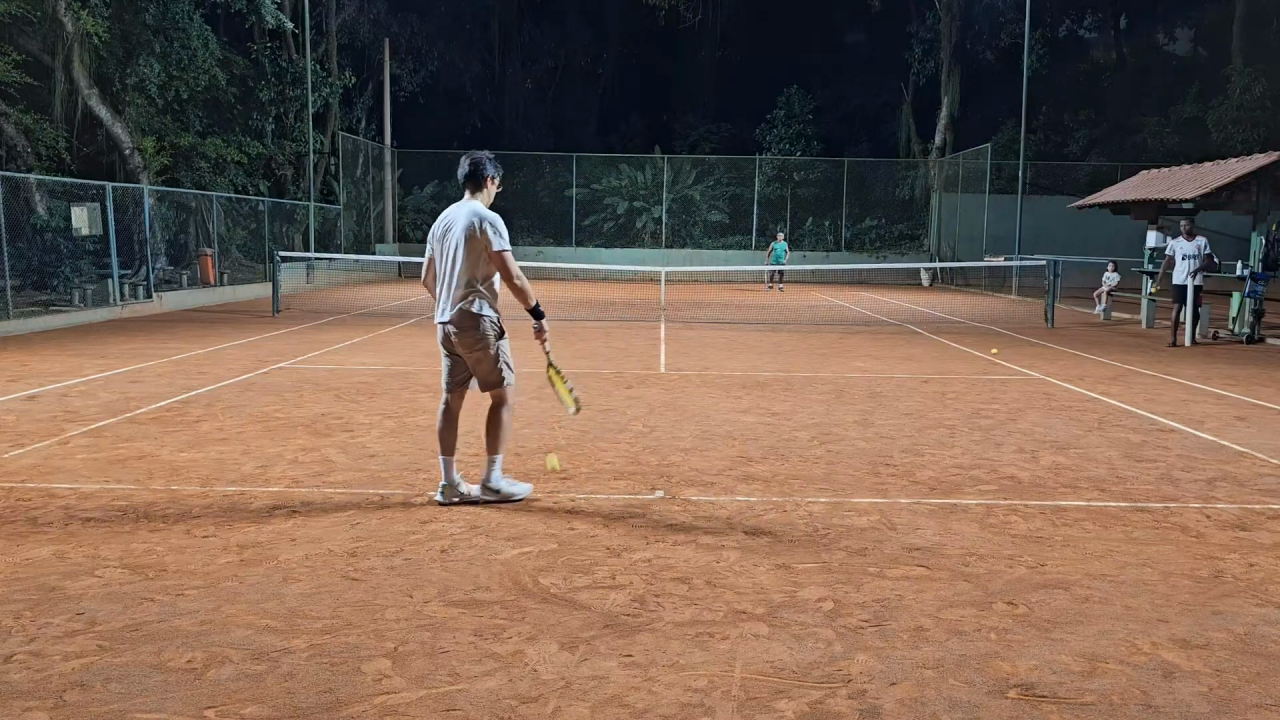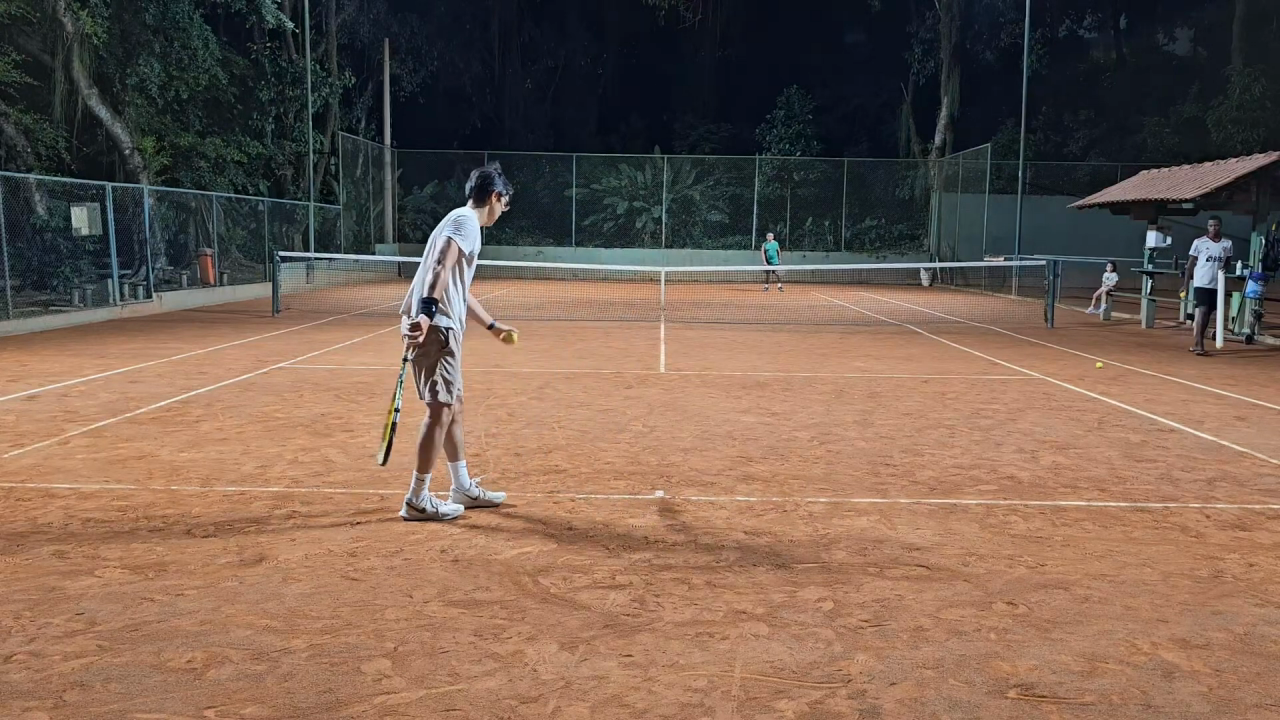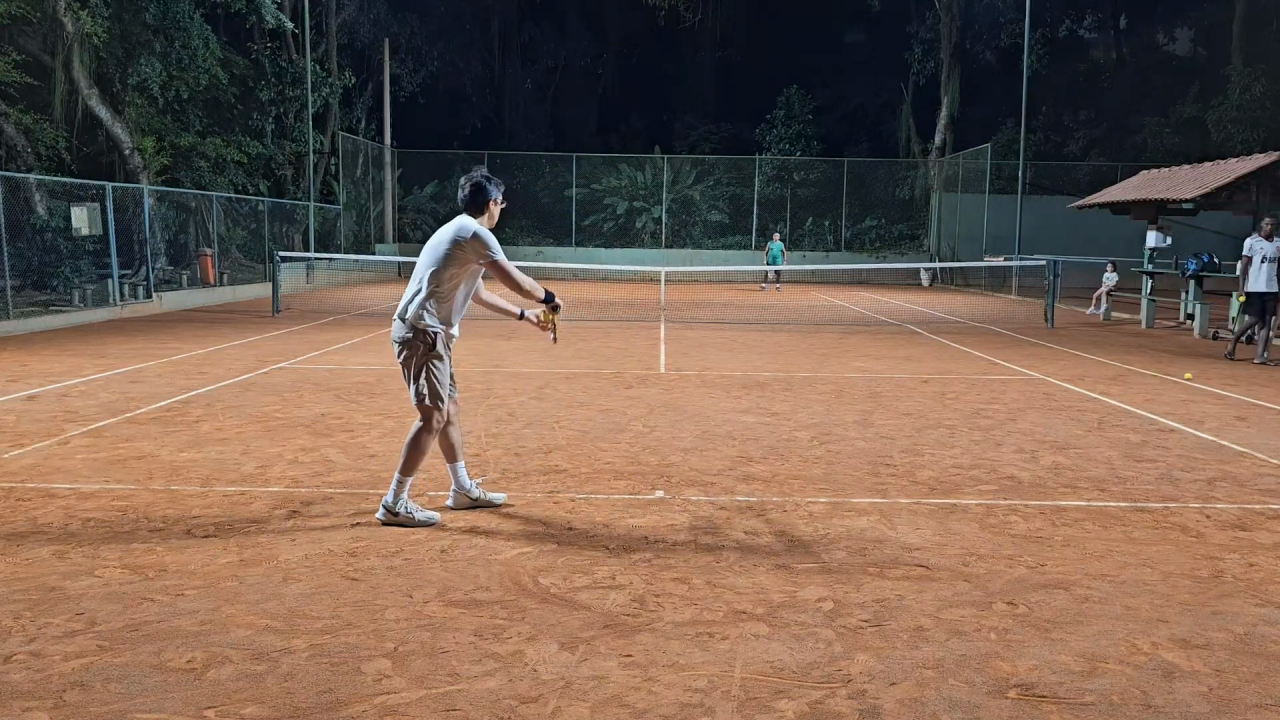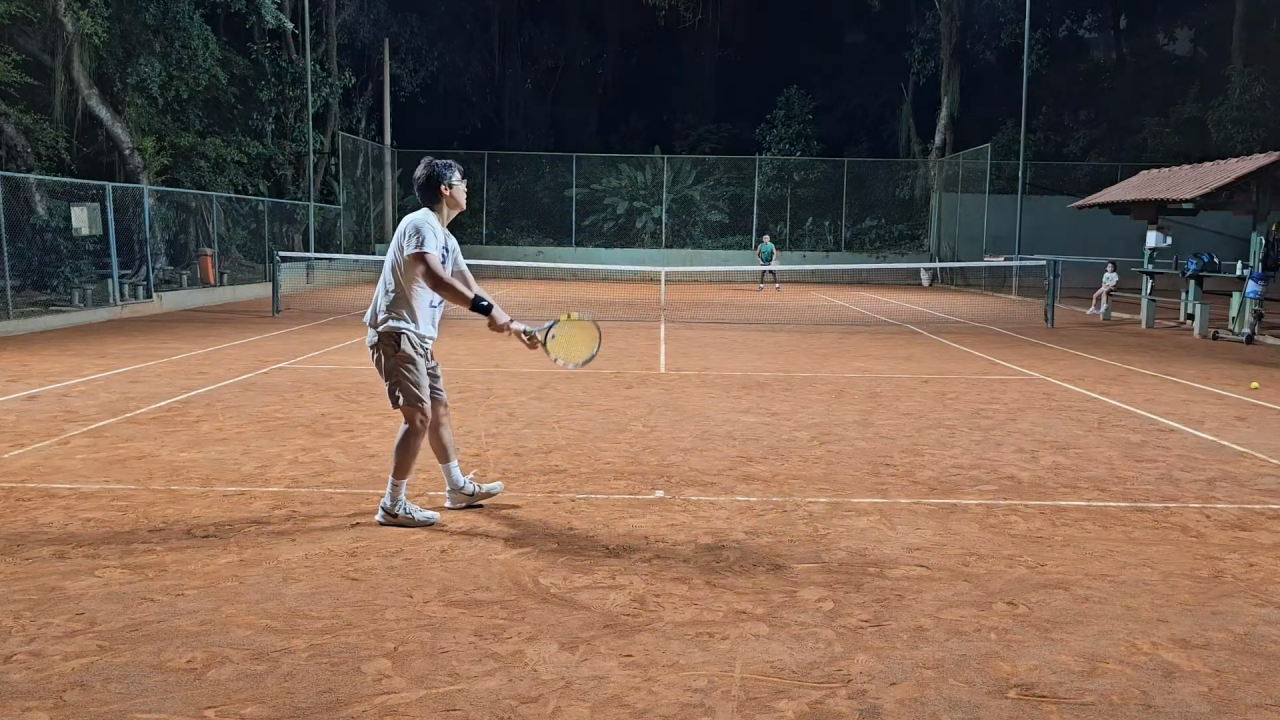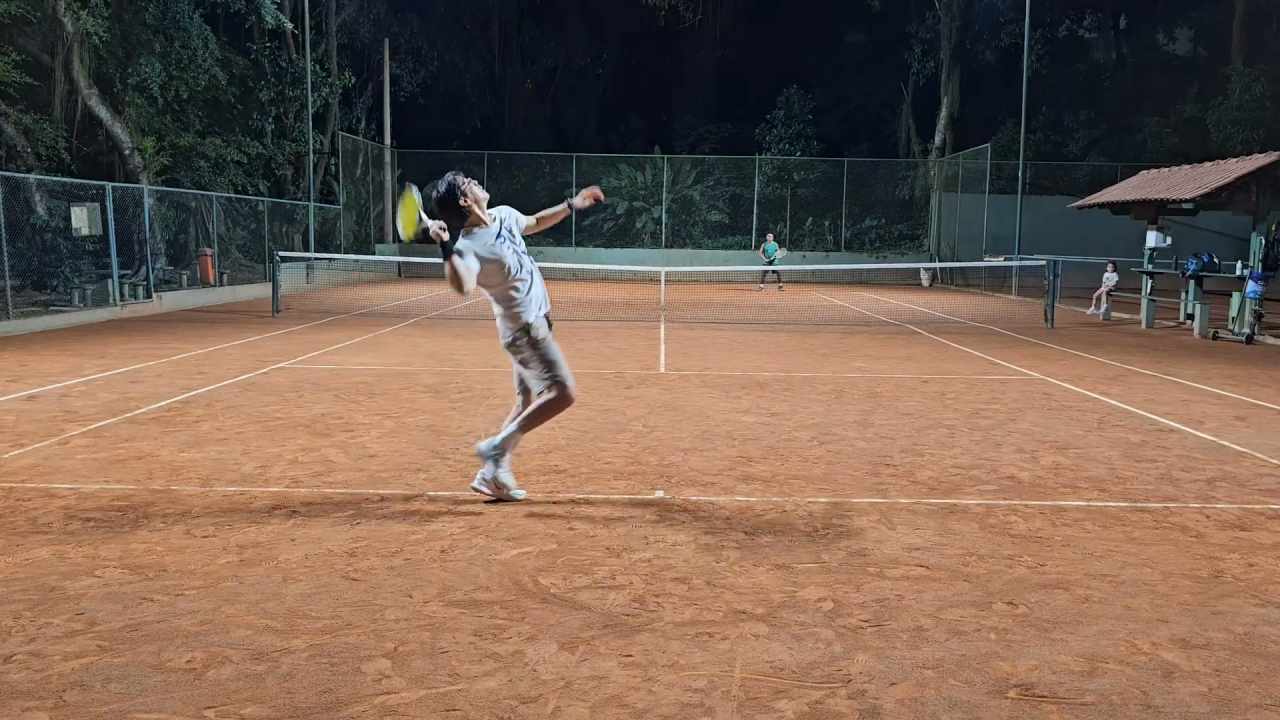
dt=1s
person 1, frame 1
left shoulder: (442, 220)
right shoulder: (488, 219)
left elbow: (428, 279)
right elbow: (512, 276)
right wrist: (538, 316)
left hip: (447, 322)
right hip: (478, 321)
left knee: (451, 401)
right knee: (502, 395)
left ankle: (450, 483)
right ankle: (493, 479)
person 1, frame 2
left shoulder: (461, 223)
right shoulder: (465, 219)
left elbow: (459, 291)
right elbow: (439, 267)
left wrist: (492, 325)
right wrist: (426, 311)
left hip: (440, 326)
right hip: (434, 327)
left knee: (453, 406)
right knee: (440, 411)
left ankle: (463, 488)
right ankle: (417, 500)
person 1, frame 3
left shoulder: (459, 231)
right shoulder: (475, 234)
left elbow: (478, 293)
right elbow: (518, 283)
left wrist: (524, 315)
right wrist: (550, 298)
left hip: (427, 332)
right hip: (422, 332)
left knee: (449, 410)
right knee: (432, 417)
left ankle: (463, 489)
right ankle: (394, 504)
person 1, frame 4
left shoulder: (447, 239)
right shoulder: (419, 225)
left elbow: (471, 289)
right elbow: (436, 280)
left wrist: (511, 324)
right wrist: (488, 312)
left hip: (418, 337)
right hip: (396, 333)
left knee: (438, 411)
right knee: (418, 417)
left ankle: (459, 487)
right ankle: (393, 505)
person 1, frame 5
left shoulder: (503, 215)
right shoulder: (468, 248)
left elbow: (534, 223)
right elbow: (463, 288)
left wrist: (572, 205)
right wrist: (447, 247)
left hip: (527, 322)
right hip: (525, 325)
left knee: (529, 401)
right knee: (564, 393)
left ankle: (495, 472)
right ankle: (496, 447)
